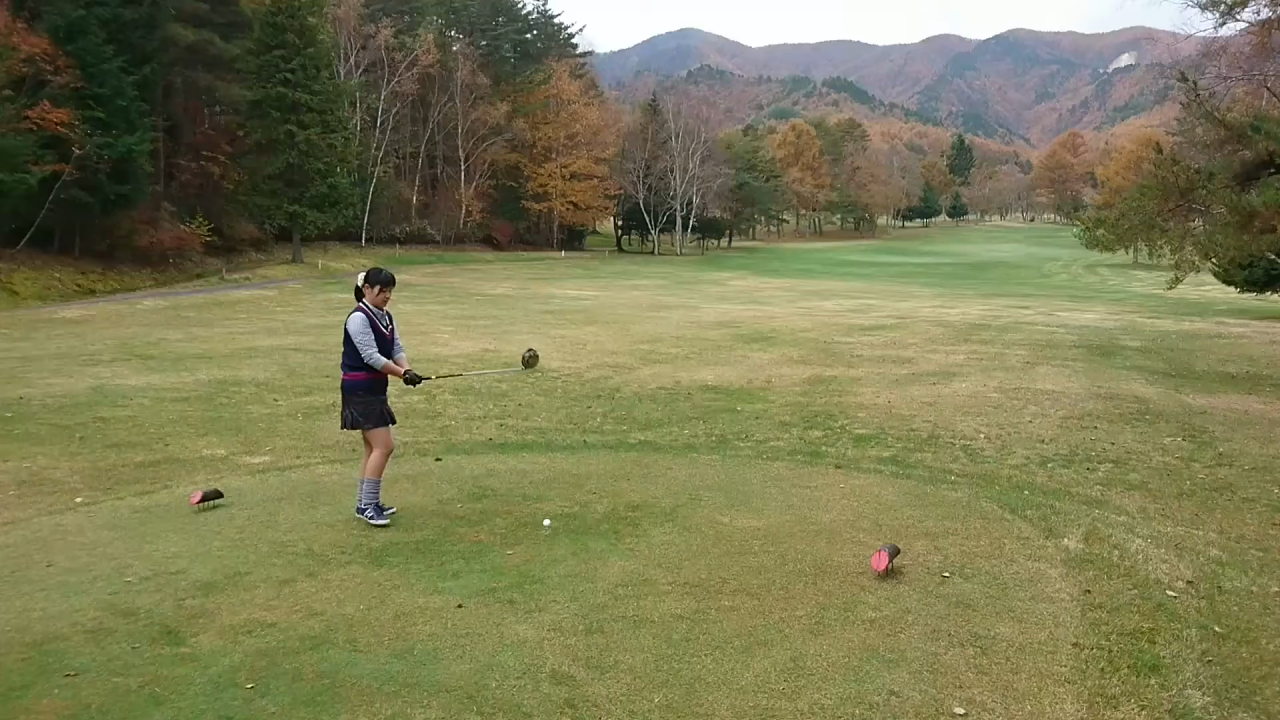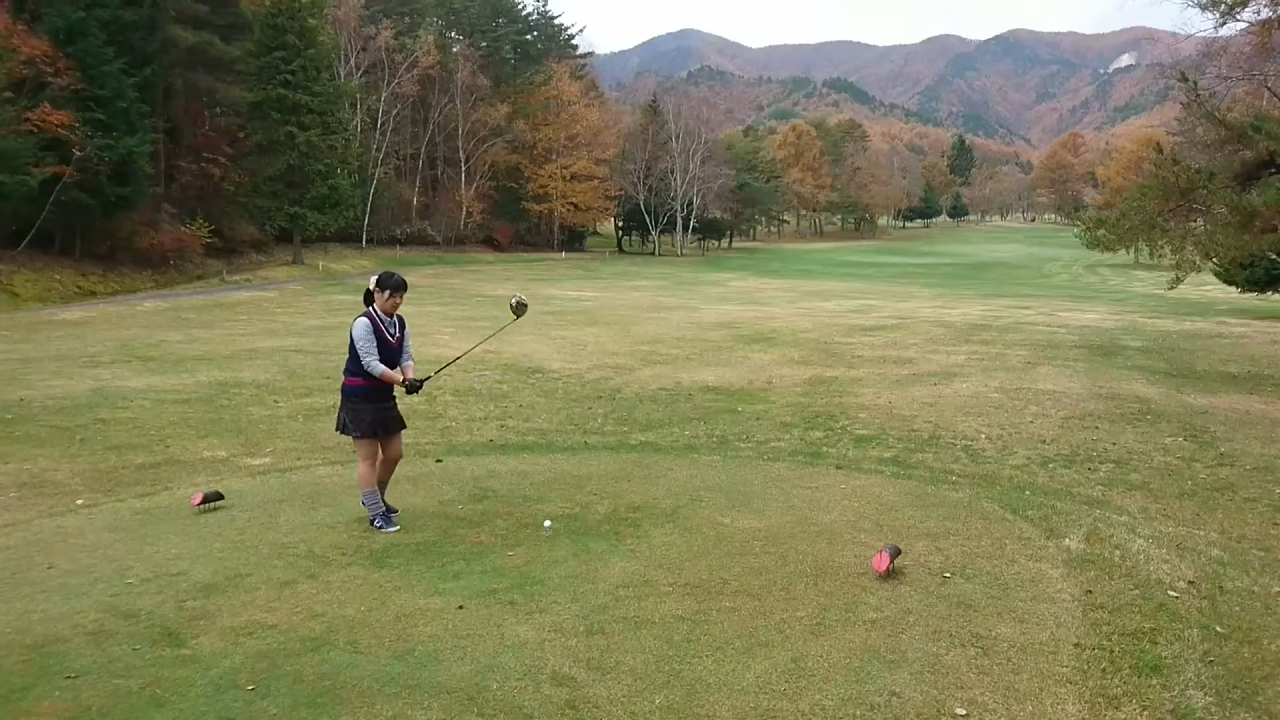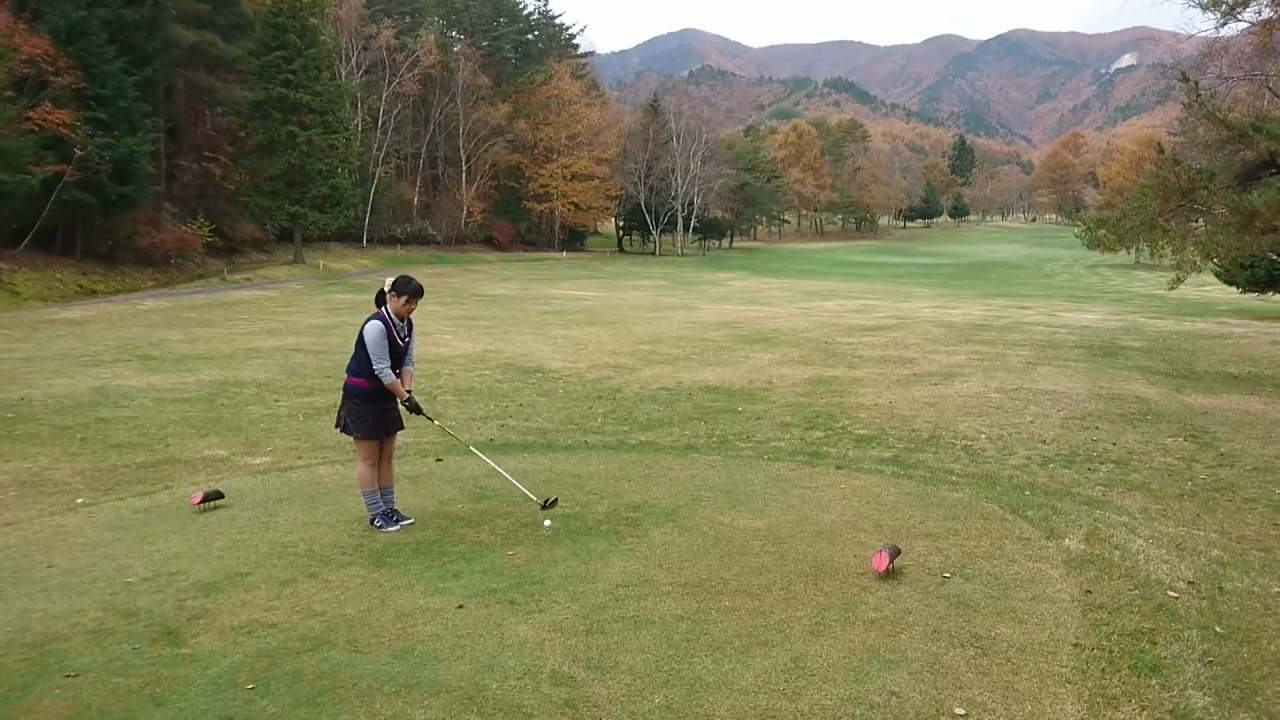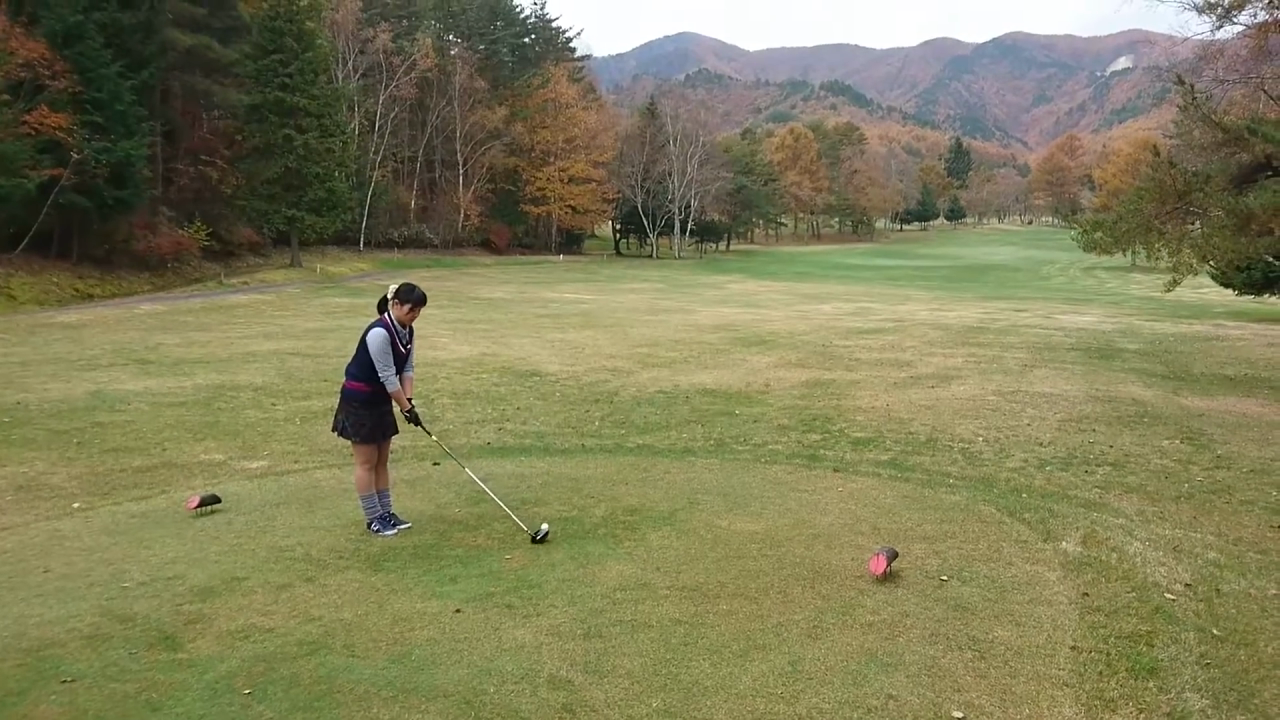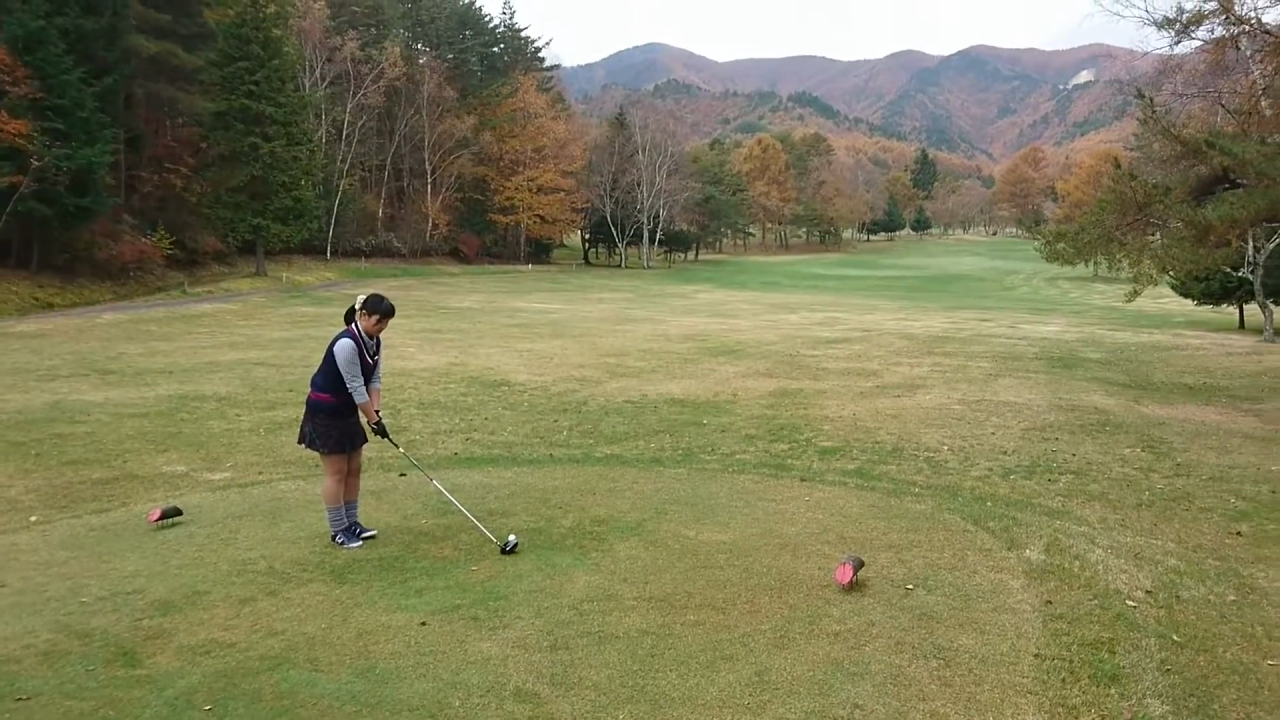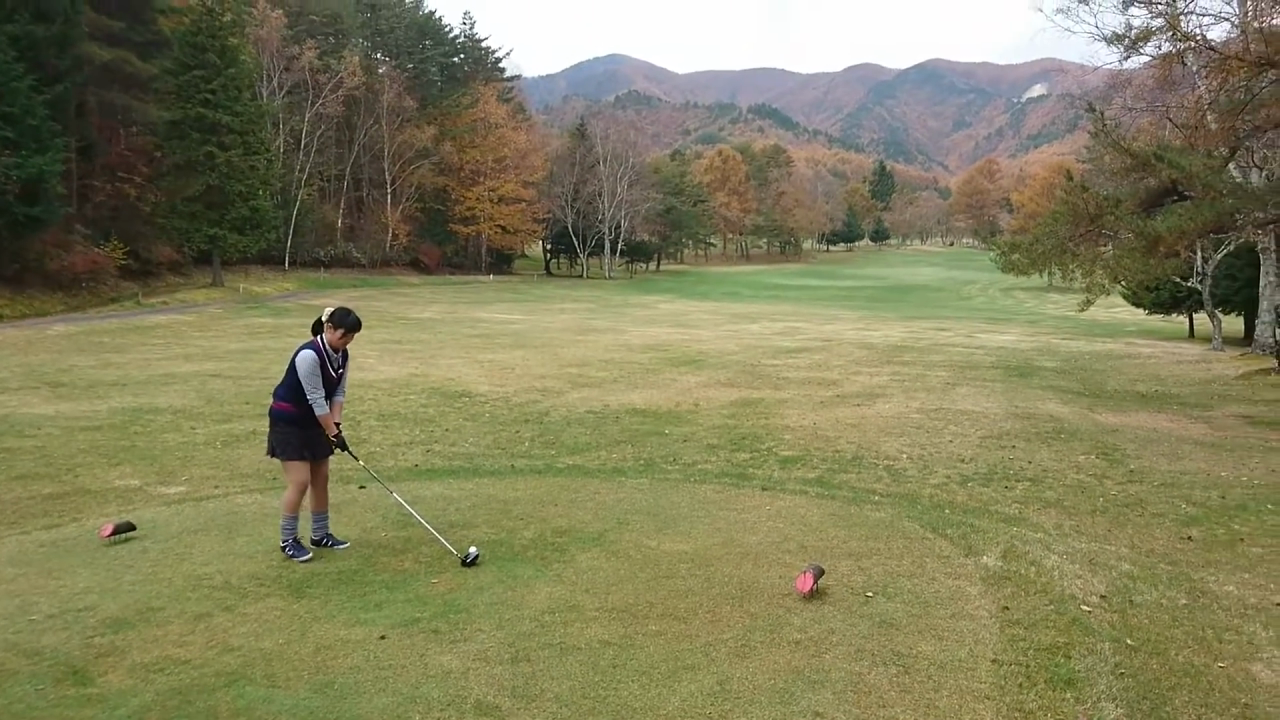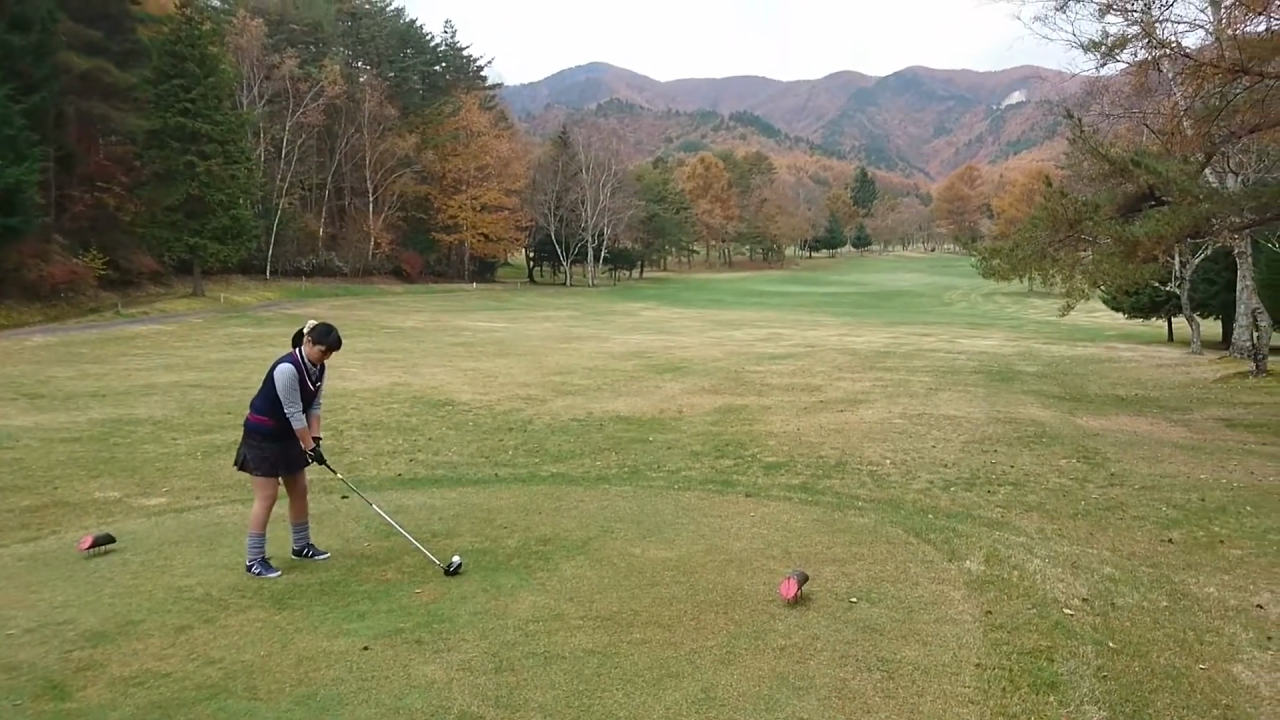
dt=0.4s
person 1, frame 1
left shoulder: (386, 318)
right shoulder: (358, 318)
left elbow: (396, 349)
right elbow: (371, 357)
left wrist: (406, 370)
right wrist: (403, 374)
left hip: (376, 389)
right hip: (360, 391)
left knee: (375, 448)
right knee: (384, 446)
left ankle: (366, 502)
right ankle: (369, 506)
person 1, frame 2
left shoulder: (400, 323)
right shoulder: (364, 323)
left elbow: (406, 357)
right elbow: (371, 363)
left wrist: (410, 378)
right wrist: (402, 381)
left hip: (384, 396)
right hip: (360, 398)
left knee: (394, 453)
right knee: (368, 458)
left ankle: (373, 499)
right ankle: (376, 514)
person 1, frame 3
left shoulder: (407, 325)
right shoulder: (376, 326)
left elbow: (407, 362)
right elbow: (382, 370)
left wrist: (407, 391)
right wrist: (405, 398)
left hip: (385, 397)
right hip: (362, 398)
left knee: (386, 457)
right knee: (369, 458)
left ankle: (389, 509)
right ankle: (376, 514)
person 1, frame 4
left shoulder: (407, 331)
right shoulder: (379, 333)
left elbow: (407, 369)
right elbow: (387, 376)
left wrist: (409, 400)
right wrist: (406, 408)
left hip: (380, 400)
right hip: (359, 401)
left knee: (382, 460)
right knee: (367, 462)
left ankle: (385, 513)
right ankle: (373, 518)
person 1, frame 5
left shoulder: (374, 342)
right shoulder: (346, 344)
left elbow: (374, 379)
right elbow: (356, 387)
left wrist: (376, 412)
right wrist: (374, 420)
left hip: (347, 411)
right hip: (325, 412)
left knee: (354, 469)
right knee: (336, 472)
left ankle: (350, 522)
right ankle: (338, 530)
person 1, frame 6
left shoulder: (341, 355)
right shoulder: (309, 355)
left elbow: (338, 392)
right elbow: (316, 399)
left wrist: (336, 425)
right wrist: (333, 432)
left hip: (313, 422)
right hip: (288, 422)
left knee: (320, 479)
right knee: (299, 481)
left ankle: (320, 534)
right ankle: (289, 539)
person 1, frame 7
left shoulder: (318, 368)
right shoulder: (287, 368)
left elbow: (314, 405)
right elbow: (294, 413)
left wrist: (315, 438)
right wrist: (310, 446)
left hip: (287, 434)
right hip: (262, 435)
left knee: (299, 490)
right knee: (266, 497)
left ankle: (301, 545)
right ankle: (254, 559)
